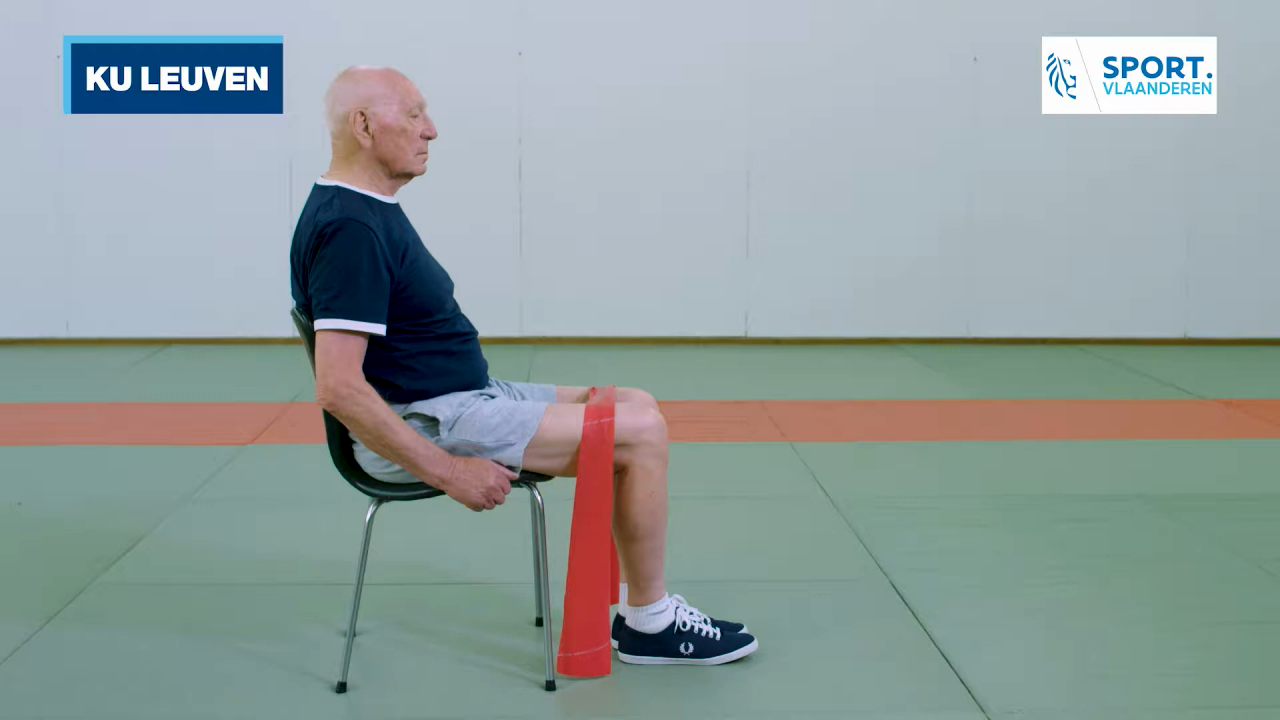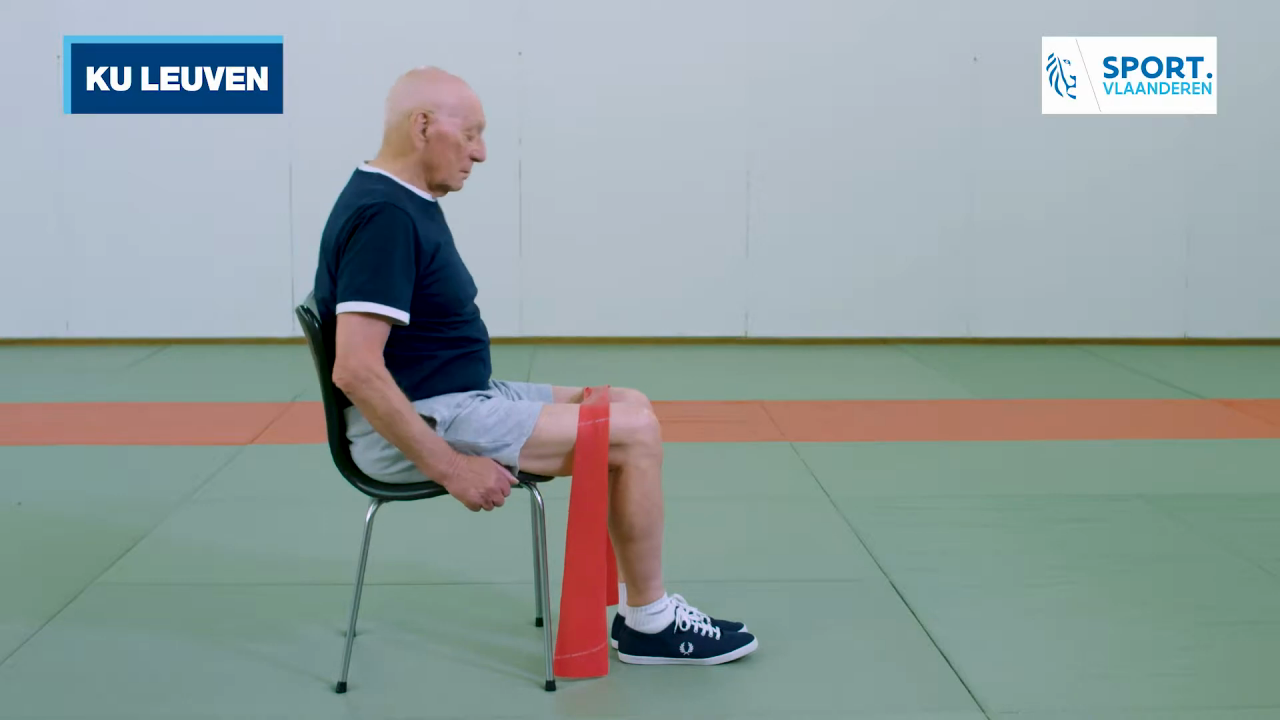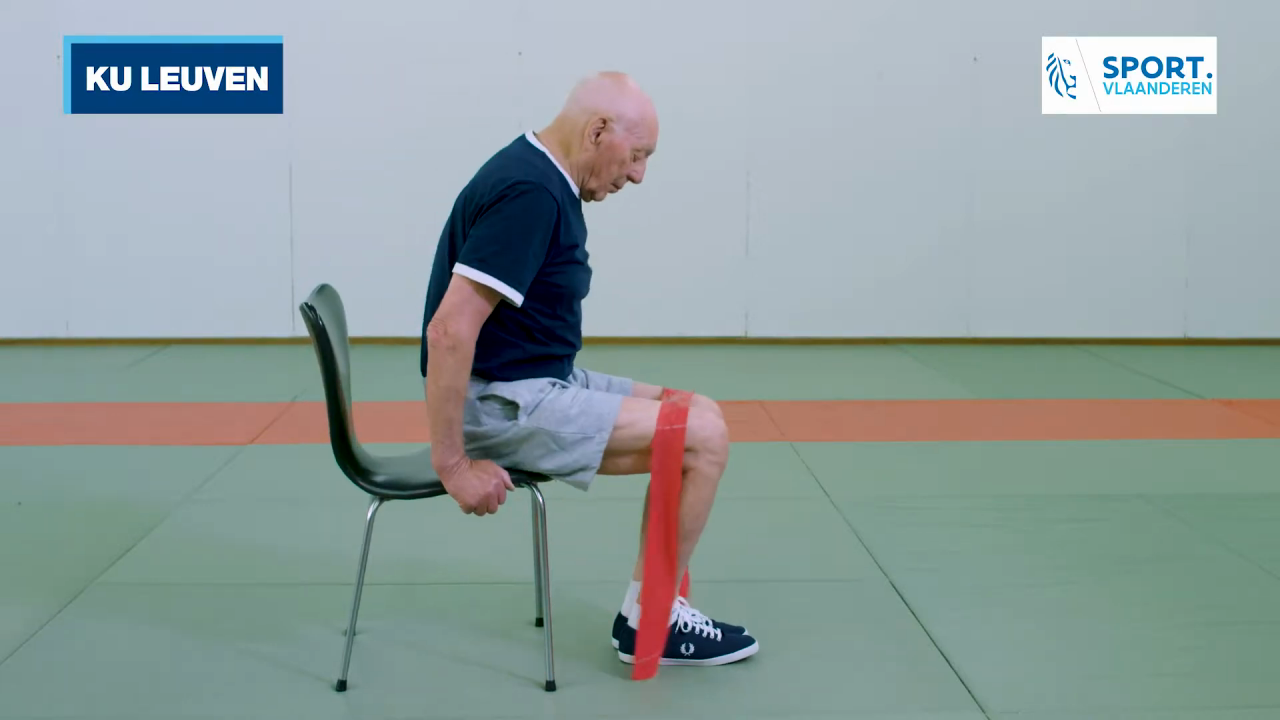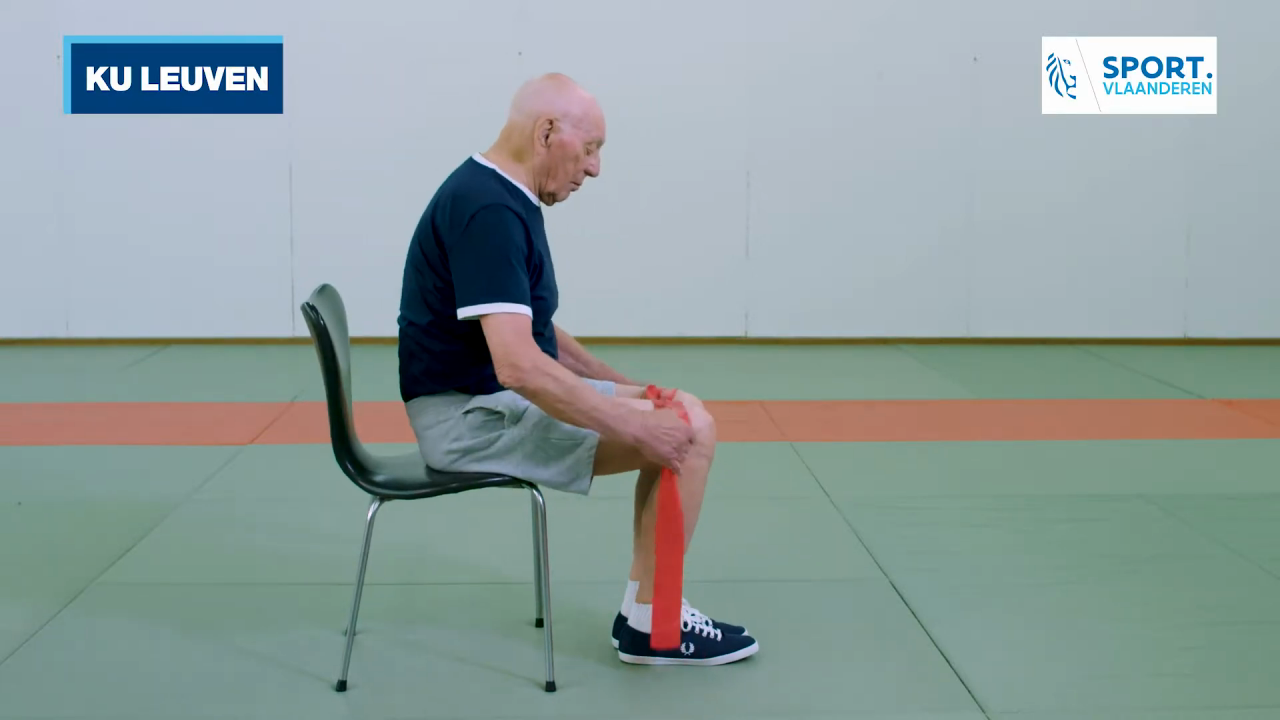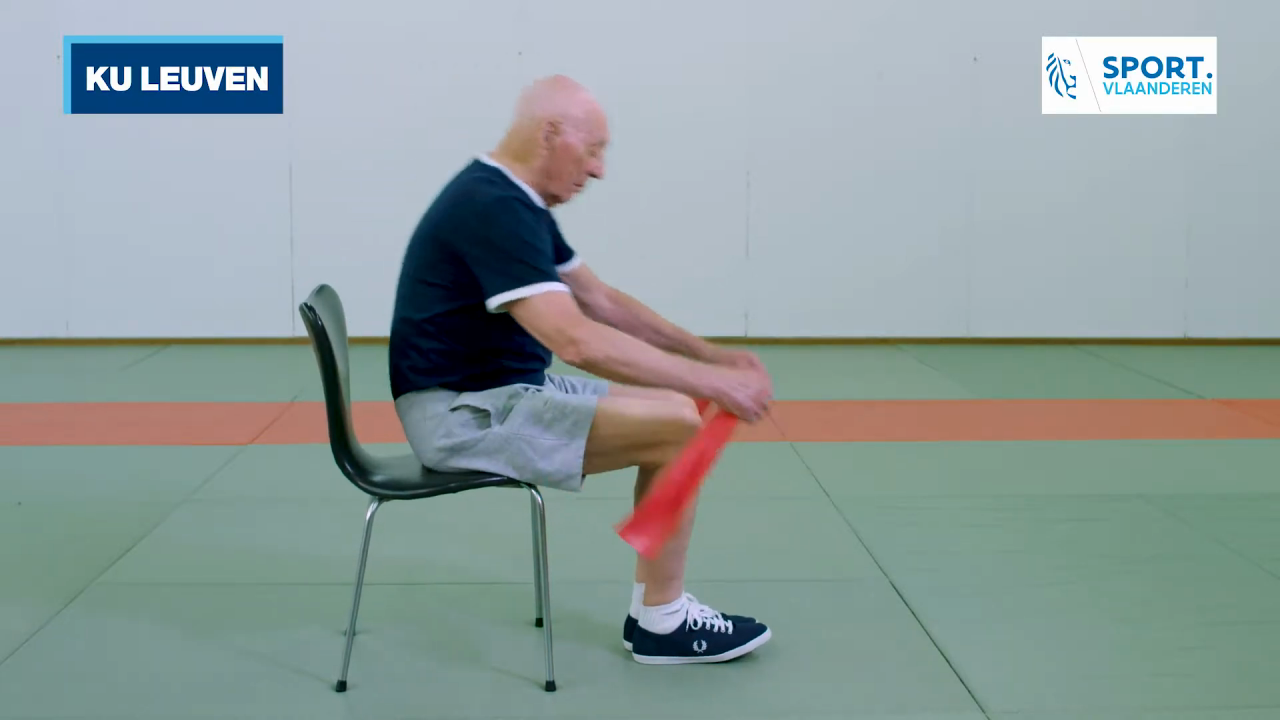
dt=1s
person 1, frame 1
left shoulder: (369, 209)
right shoulder: (349, 227)
right elbow: (340, 387)
right wrist: (448, 471)
left hip: (465, 397)
right hip: (426, 426)
left knee: (636, 408)
right knee: (641, 433)
left ankle: (644, 607)
right ankle: (650, 623)
person 1, frame 2
left shoulder: (403, 201)
right shoulder: (384, 215)
right elbow: (356, 369)
right wrist: (448, 467)
left hip: (460, 400)
right hip: (425, 424)
left knee: (630, 408)
right knee: (634, 434)
left ankle: (642, 608)
right ankle: (650, 623)
person 1, frame 3
left shoulder: (537, 176)
right shoulder: (530, 193)
right elbow: (450, 331)
right wrist: (452, 464)
left hip: (538, 383)
right hip: (502, 403)
left knee: (699, 417)
right knee: (703, 440)
left ankle: (645, 607)
person 1, frame 4
left shoulder: (498, 195)
right shoulder: (490, 211)
right elbow: (519, 366)
left wrist: (620, 386)
right wrist: (635, 428)
left hip: (494, 399)
right hip: (473, 416)
left knee: (684, 416)
right knee: (687, 435)
left ankle: (648, 607)
right ankle: (650, 623)
person 1, frame 5
left shoulder: (507, 200)
right shoulder: (493, 208)
left elbow: (596, 297)
right elbow: (577, 341)
left wrist: (703, 351)
right wrist: (708, 382)
left hip: (497, 395)
right hip: (465, 415)
left knee: (678, 417)
right knee: (678, 431)
left ankle: (659, 607)
right ankle: (663, 621)
